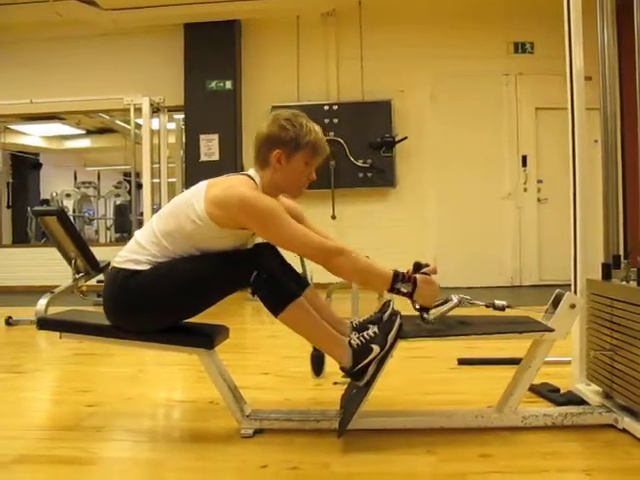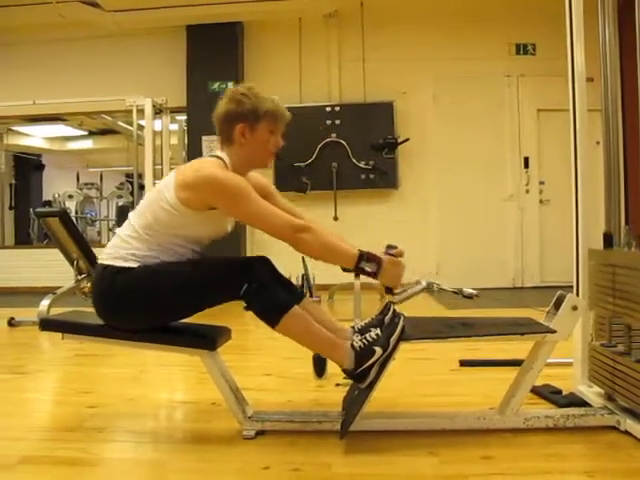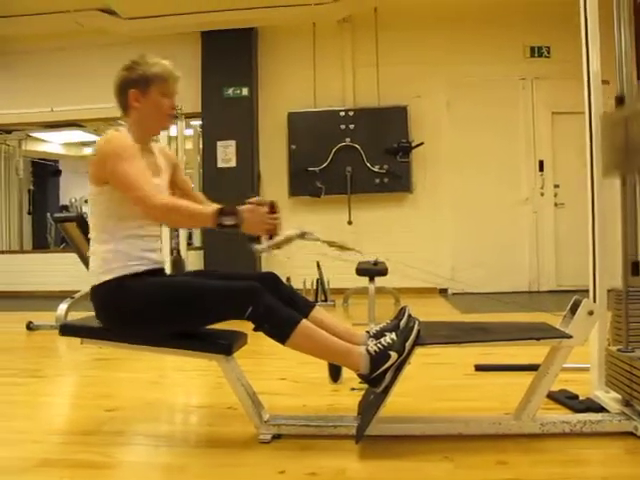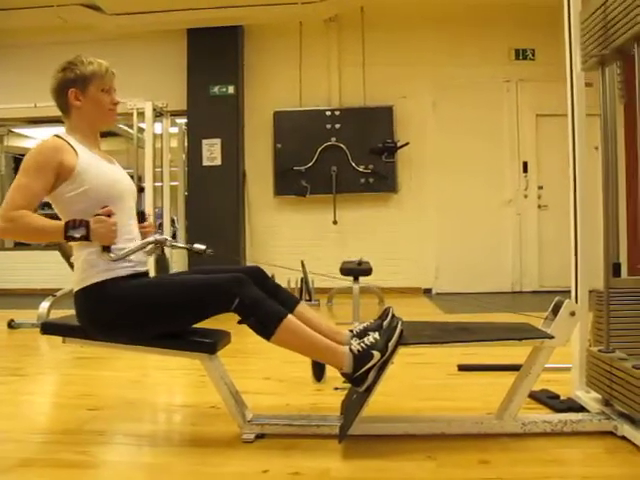
dt=0.4s
person 1, frame 1
left shoulder: (274, 201)
right shoulder: (245, 198)
left elbow: (335, 248)
right elbow: (329, 256)
left wrist: (400, 276)
right wrist: (406, 285)
left hip: (155, 283)
right hip: (130, 292)
left knee: (267, 264)
right knee: (260, 265)
left ankle: (348, 334)
right ankle: (350, 355)
person 1, frame 2
left shoulder: (249, 180)
right shoulder: (213, 177)
left elbow: (305, 224)
right elbow: (296, 233)
left wrist: (369, 259)
right wrist: (370, 265)
left hip: (144, 282)
right hip: (119, 289)
left knee: (260, 274)
right knee: (251, 277)
left ankle: (349, 339)
right ankle: (350, 358)
person 1, frame 3
left shoulder: (160, 154)
right shoulder: (115, 146)
left elbow: (199, 205)
right elbow: (156, 208)
left wrist: (245, 216)
right wrist: (232, 218)
left hip: (150, 282)
right hip: (121, 294)
left knee: (266, 284)
right knee: (252, 298)
left ankle: (364, 342)
right ankle: (365, 362)
person 1, frame 4
left shoulder: (100, 157)
right shoulder: (54, 152)
left wrist: (133, 231)
right wrist: (81, 229)
left hip: (134, 284)
right hip: (106, 297)
left knee: (253, 277)
right knee: (235, 290)
left ankle: (347, 341)
right ankle: (349, 361)
